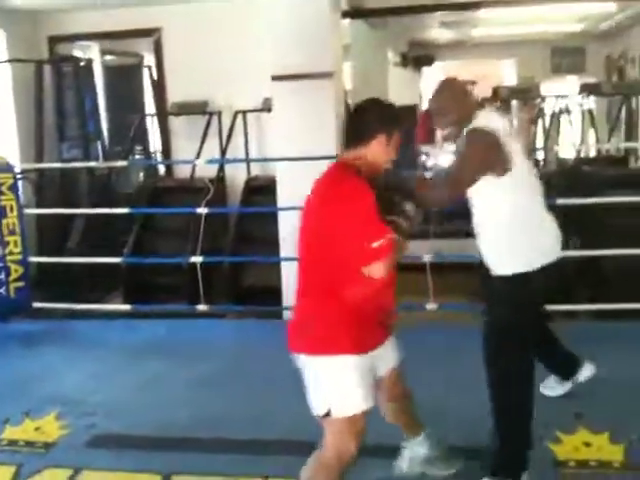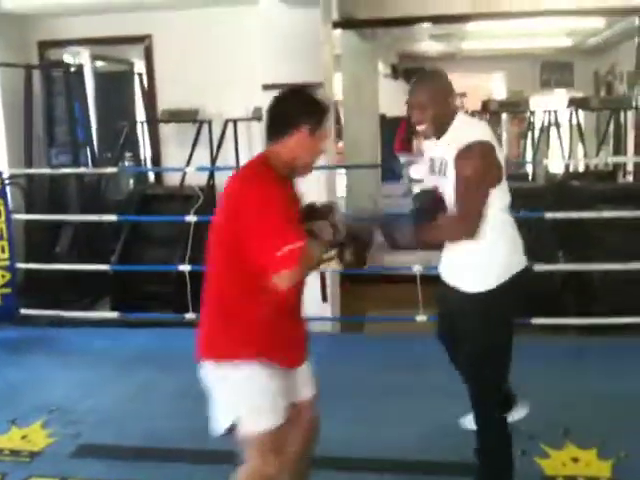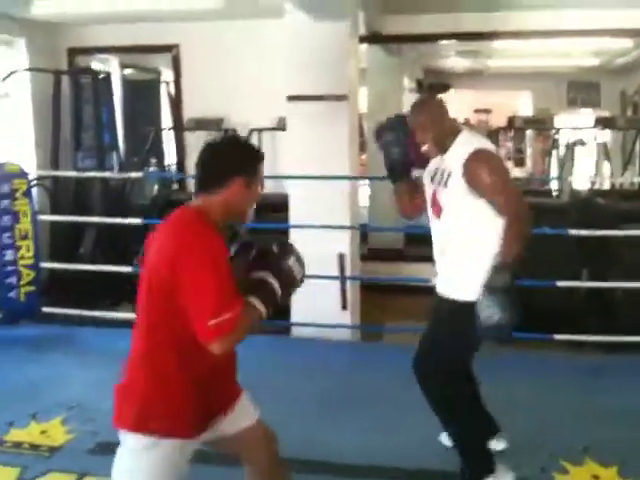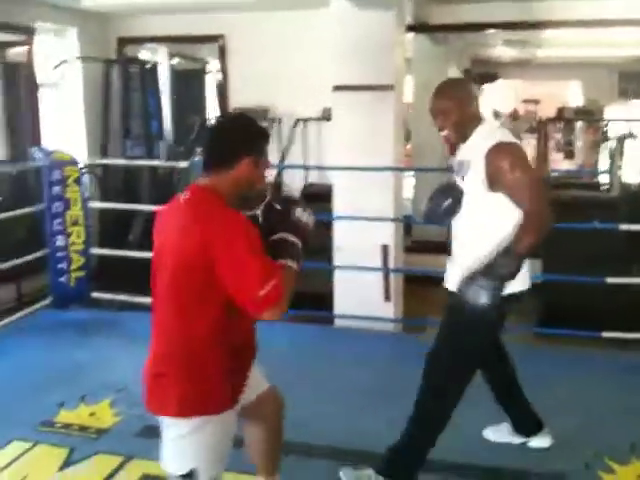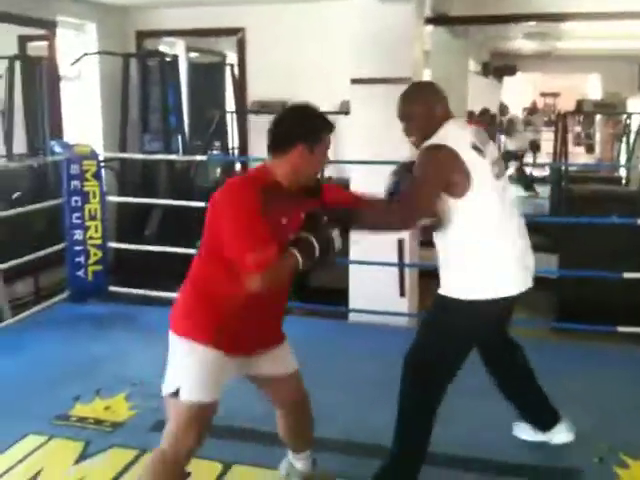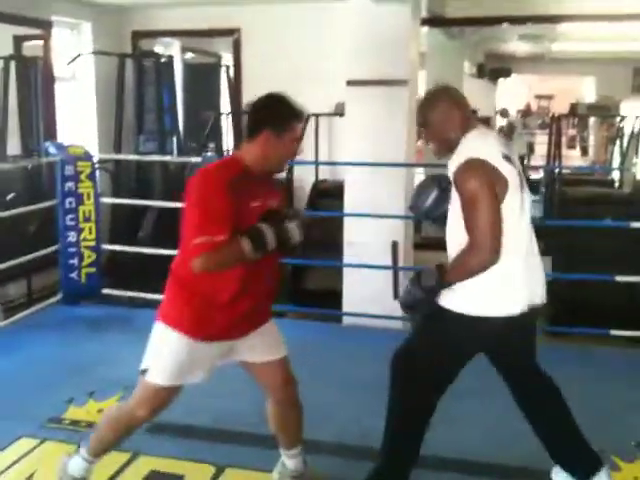
dt=0.3s
person 1, frame 1
left shoulder: (481, 136)
right shoulder: (483, 135)
left elbow: (448, 190)
left hip: (523, 257)
right hip: (516, 254)
left knee: (504, 354)
right knee: (523, 323)
right ankle: (570, 368)
person 1, frame 2
left shoulder: (472, 148)
right shoulder: (441, 139)
left elbow: (466, 225)
left hip: (489, 274)
right hip: (461, 269)
left knee: (483, 372)
right knee: (451, 336)
right ankle: (504, 405)
person 1, frame 3
left shoulder: (477, 159)
right shoulder: (441, 161)
left elbow: (517, 216)
right elbow: (410, 204)
left wrist: (500, 276)
left hip: (472, 291)
right hip: (453, 286)
left knee: (431, 369)
right knee: (448, 366)
right ankle: (482, 434)
person 1, frame 4
left shoulder: (499, 151)
right shoulder: (467, 148)
left elbow: (538, 214)
left wrist: (504, 264)
right wrist: (448, 204)
left hip: (482, 282)
right hip: (470, 277)
left knee: (445, 369)
right knee: (484, 351)
right ankle: (528, 427)
person 1, frame 5
left shoulder: (440, 152)
right shoulder: (474, 141)
left elbow: (405, 215)
left wrist: (344, 211)
left hip: (474, 286)
right hip: (507, 272)
left knee: (422, 371)
right knee: (495, 345)
right ankle: (546, 421)
person 1, frame 6
left shoulder: (472, 166)
right shoulder: (491, 148)
left elbow: (486, 251)
left wrist: (432, 280)
right wrist: (444, 207)
left hip: (479, 303)
right hip: (521, 294)
left knee: (413, 371)
right knee: (525, 374)
person 2, frame 1
left shoulder: (342, 181)
right shoulder: (348, 190)
right elbow: (379, 266)
left wrist: (389, 225)
right wrist: (402, 226)
left hip: (362, 323)
right hip: (329, 337)
left knee: (393, 388)
right knee: (343, 443)
person 2, frame 2
left shoulder: (272, 182)
right shoulder: (259, 188)
right elbow: (286, 274)
left wrist: (316, 235)
right wrist: (323, 237)
left hip: (278, 334)
right hip: (239, 348)
left knee: (304, 429)
person 2, frame 3
left shoulder: (182, 226)
right shoulder: (199, 243)
right elbow: (222, 338)
left wrist: (246, 272)
right wrist: (268, 287)
right hip: (161, 407)
left knee: (264, 450)
person 2, frame 4
left shoulder: (177, 209)
right shoulder: (225, 222)
right elbow: (272, 305)
left wrist: (263, 239)
right wrist: (287, 244)
left hip: (222, 362)
right hip: (195, 383)
left knee: (270, 409)
person 2, frame 5
left shoulder: (307, 192)
right shoulder: (241, 195)
right elbow: (257, 277)
right wrist: (311, 245)
left hip: (259, 329)
right hip: (204, 330)
left knee: (294, 401)
right knee: (182, 442)
person 2, frame 6
left shoulder: (268, 183)
right shoulder: (212, 183)
left elbow: (283, 233)
right elbow: (203, 260)
left wrist: (285, 231)
right wrist: (264, 237)
left hip: (250, 317)
right hip: (192, 319)
left knee: (284, 389)
right knee: (144, 407)
